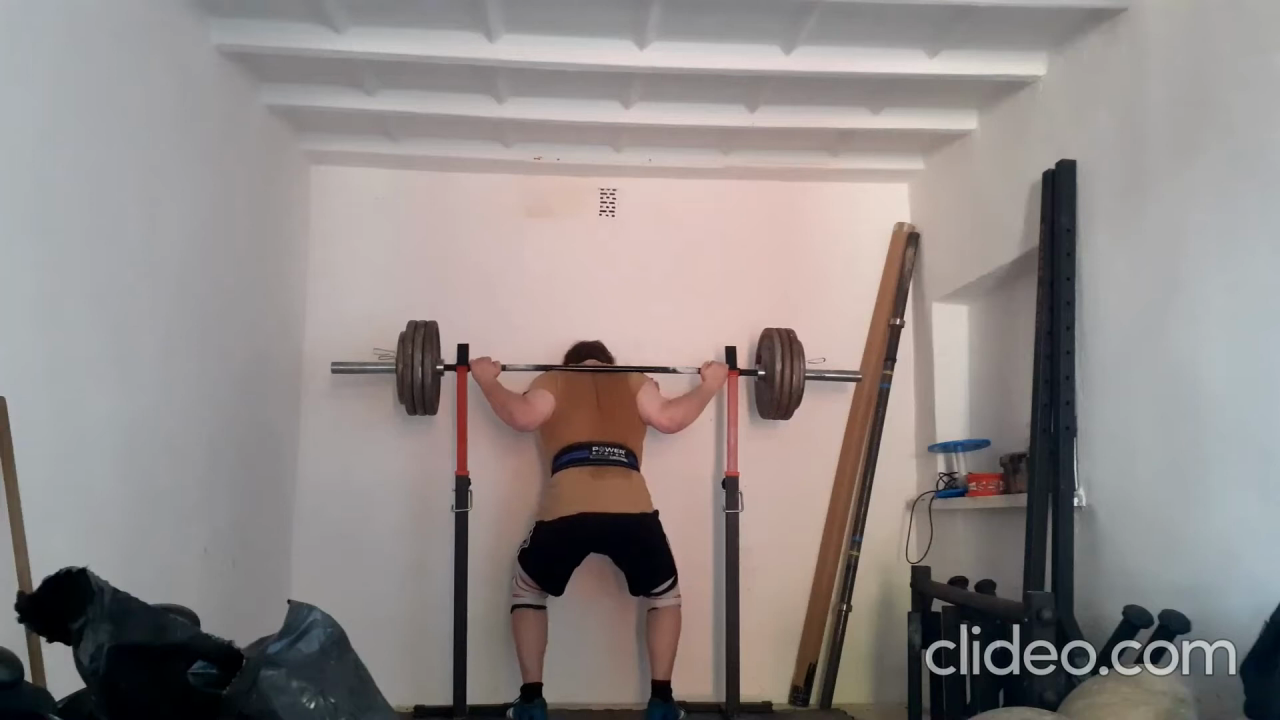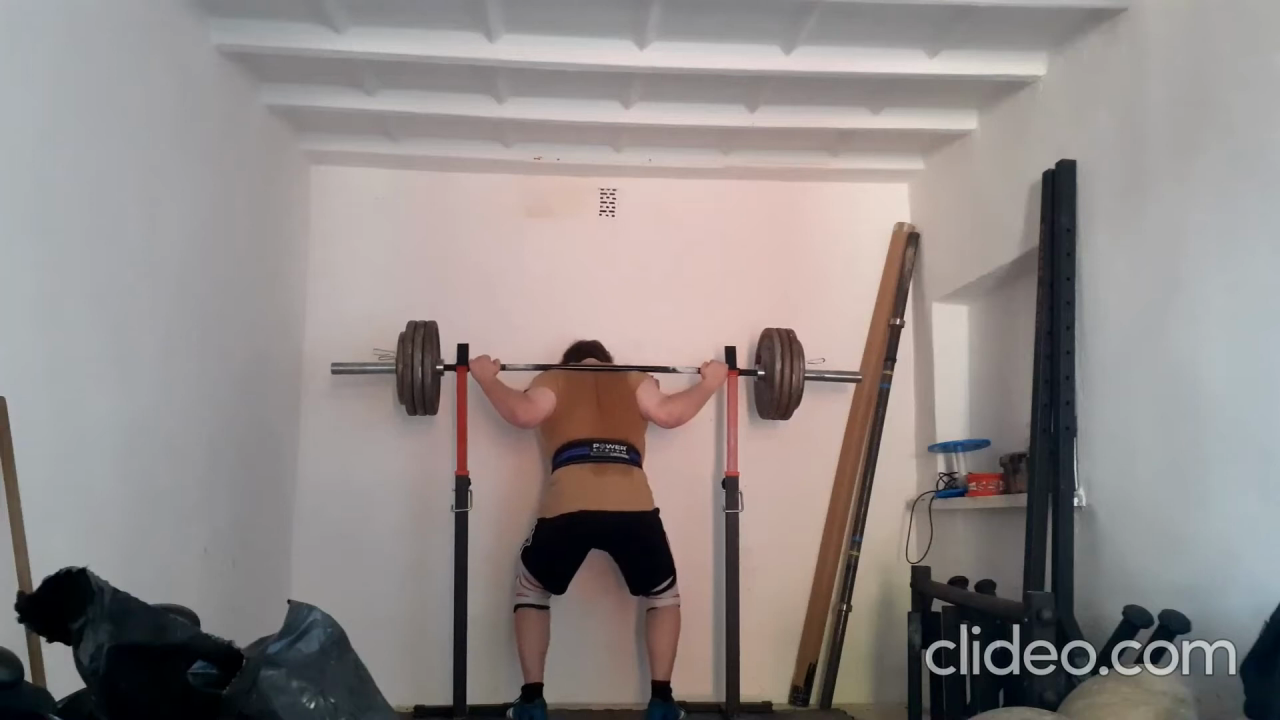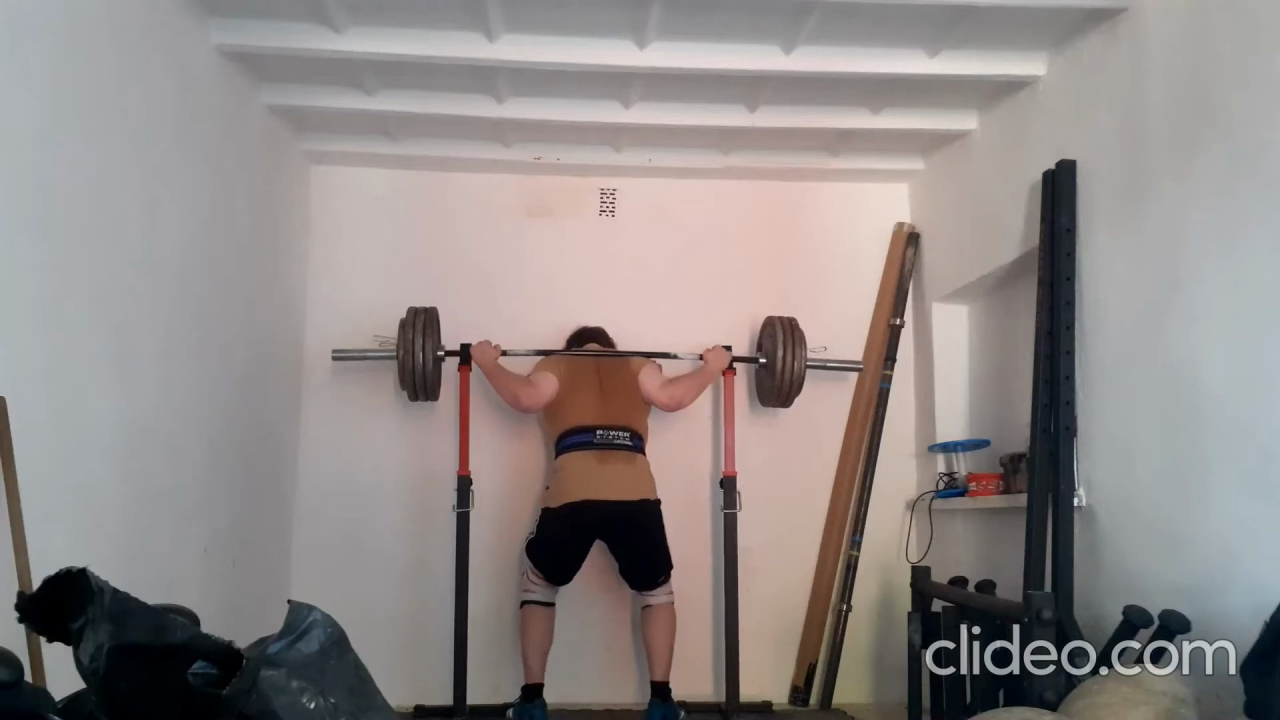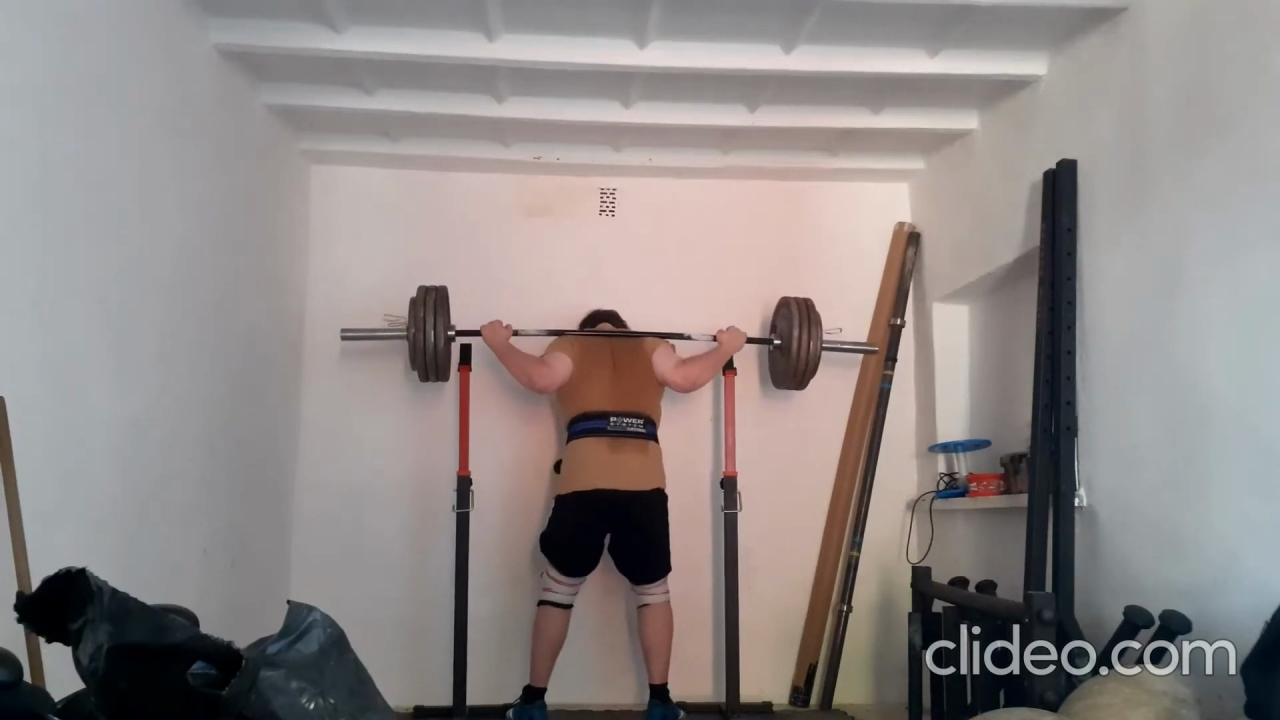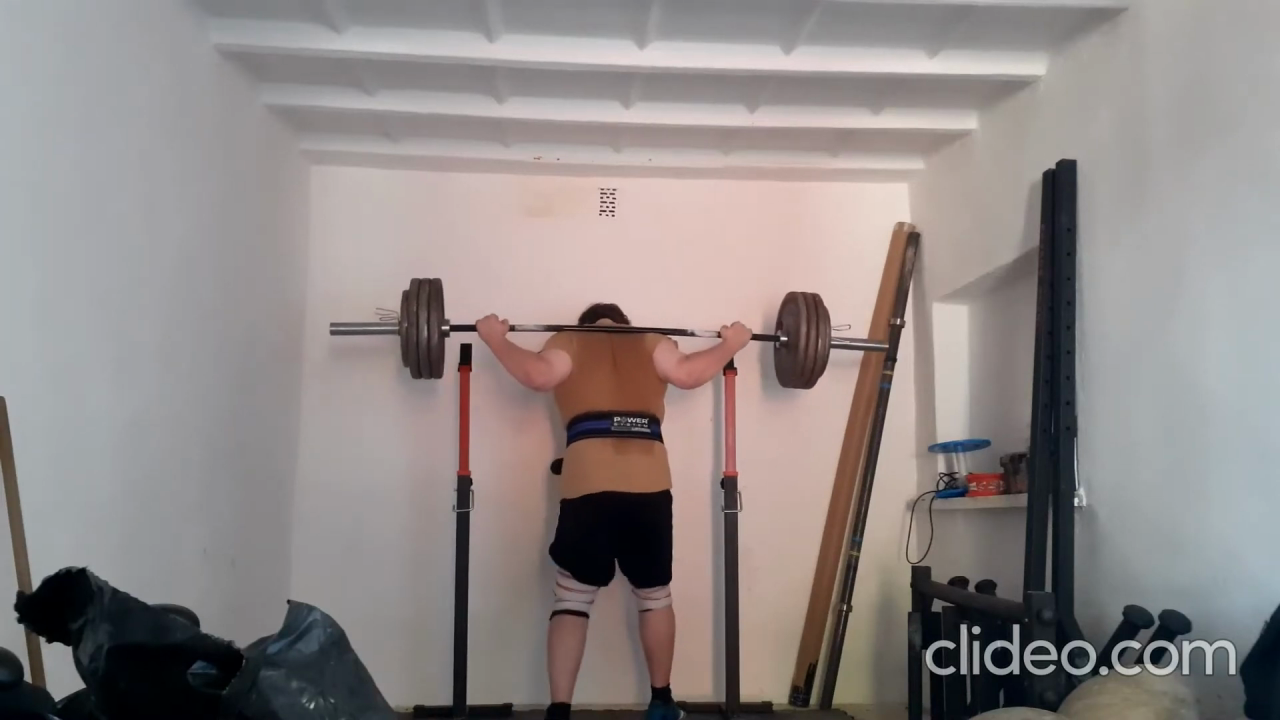
dt=0.5s
person 1, frame 1
left shoulder: (553, 381)
right shoulder: (634, 381)
left elbow: (522, 417)
right elbow: (669, 419)
left wrist: (487, 380)
right wrist: (710, 385)
left hip: (567, 507)
right hip: (631, 508)
left knee: (527, 592)
right knee: (665, 595)
person 1, frame 2
left shoulder: (553, 379)
right shoulder: (634, 379)
left elbow: (524, 414)
right elbow: (669, 414)
left wrist: (486, 378)
right wrist: (711, 382)
left hip: (568, 505)
right hip: (633, 505)
left knee: (531, 592)
right knee: (663, 596)
person 1, frame 3
left shoulder: (556, 364)
right shoulder: (636, 364)
left elbow: (525, 398)
right elbow: (671, 397)
left wrist: (486, 363)
right wrist: (713, 367)
left hip: (572, 493)
right hip: (635, 494)
left knee: (537, 589)
right knee: (657, 593)
person 1, frame 4
left shoulder: (569, 345)
right shoulder: (650, 347)
left elbow: (539, 378)
right elbow: (686, 378)
left wrist: (498, 343)
right wrist: (727, 347)
left hip: (583, 482)
right hip: (644, 482)
left knee: (558, 590)
right knee: (653, 592)
person 1, frame 5
left shoulder: (568, 341)
right shoulder: (651, 342)
left elbow: (538, 375)
right elbow: (688, 374)
left wrist: (495, 339)
right wrist: (732, 344)
left hip: (588, 483)
right hip: (649, 483)
left knee: (573, 599)
right knee: (655, 596)
